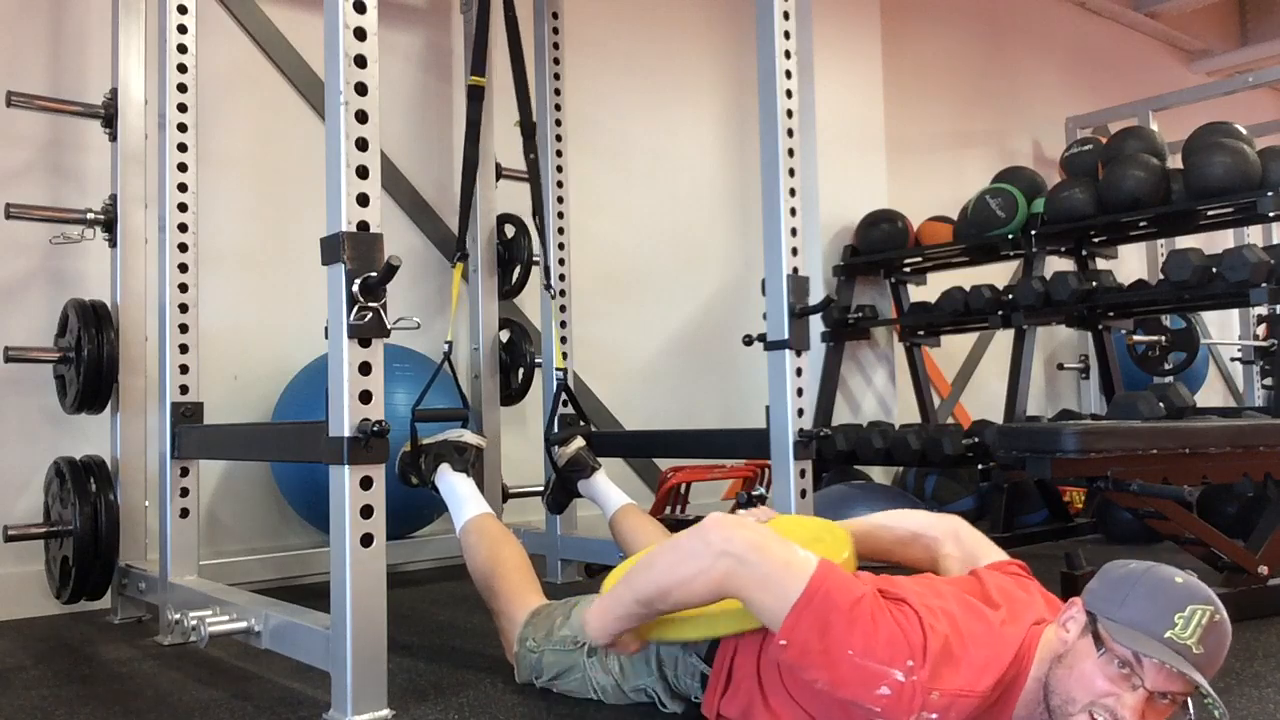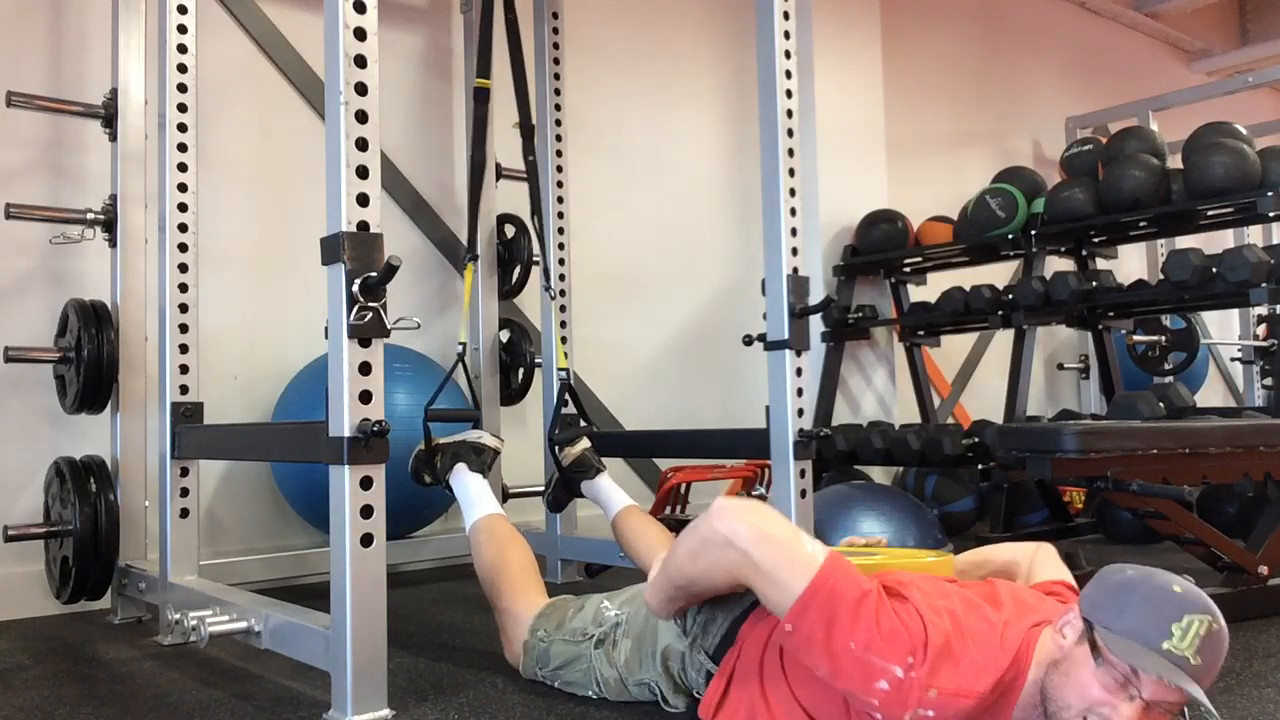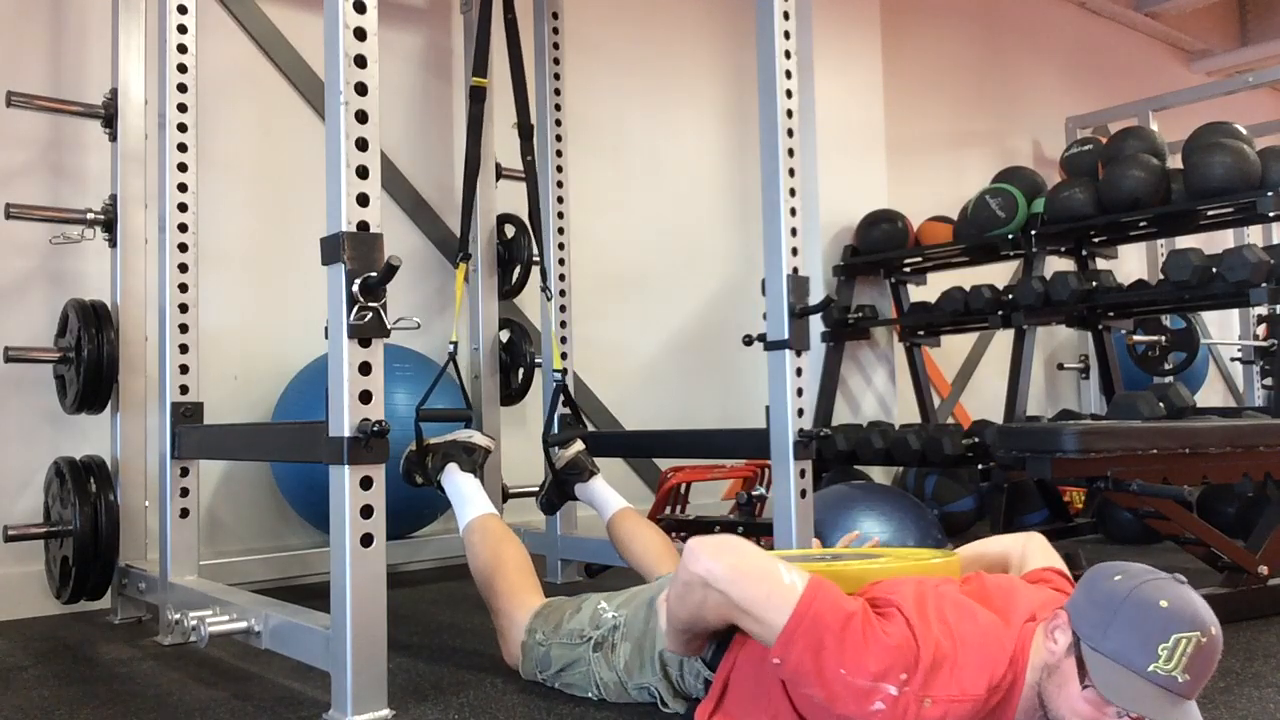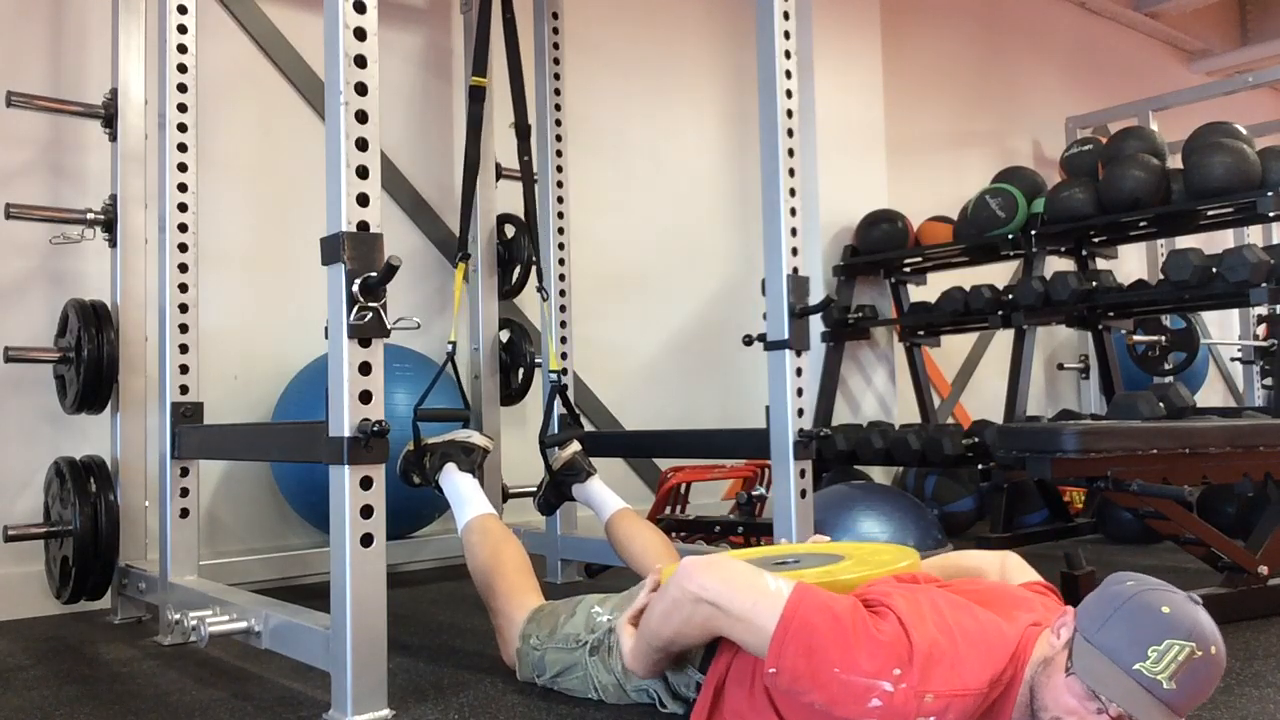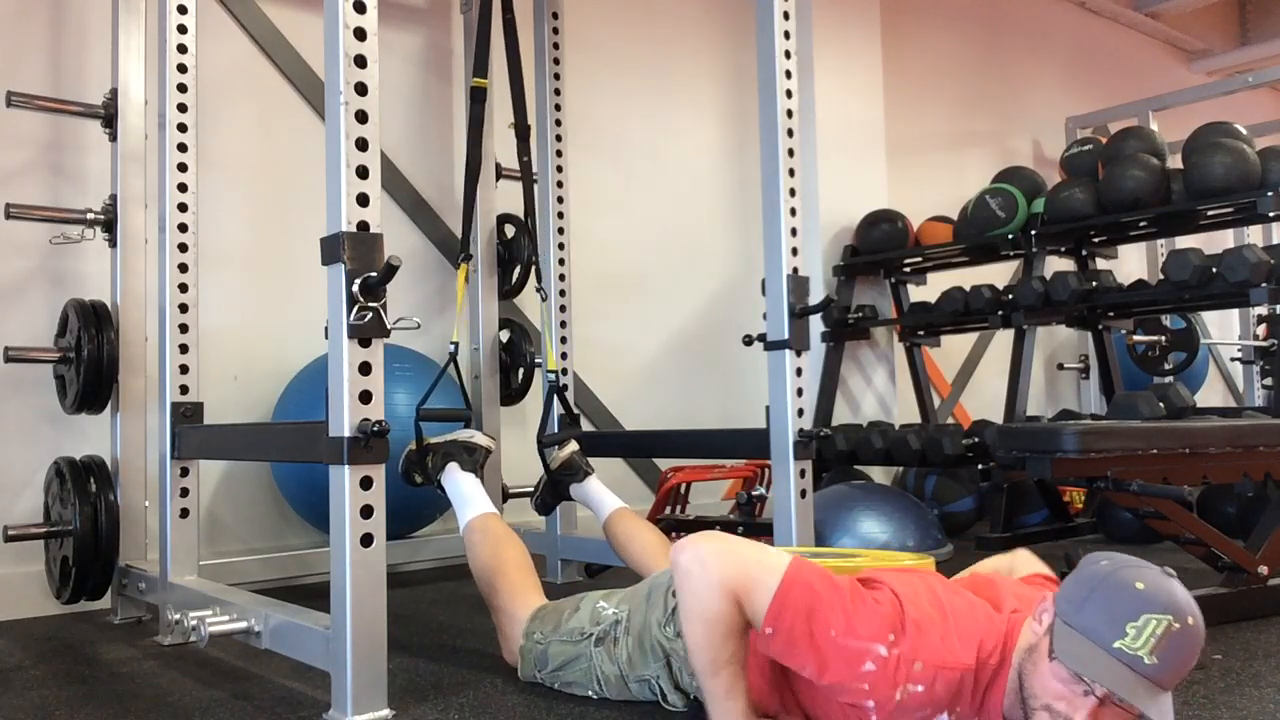
dt=1s
person 1, frame 1
left shoulder: (1035, 615)
left elbow: (943, 530)
right elbow: (728, 542)
right wrist: (611, 617)
left hip: (760, 619)
left knee: (668, 563)
right knee: (531, 635)
left ankle: (585, 470)
right ankle: (453, 473)
person 1, frame 2
left shoulder: (1058, 617)
left elbow: (1037, 555)
right elbow: (735, 524)
right wrist: (664, 591)
left hip: (771, 622)
right hip: (705, 648)
left knee: (686, 567)
right knee: (530, 635)
left ankle: (591, 474)
right ankle: (467, 474)
person 1, frame 3
left shoulder: (1060, 610)
left elbow: (1028, 545)
right elbow: (716, 563)
right wrist: (677, 631)
left hip: (770, 605)
left knee: (666, 573)
right knee: (527, 638)
left ankle: (581, 476)
right ankle: (459, 474)
person 1, frame 4
left shoulder: (1047, 620)
left elbow: (1005, 563)
right elbow: (709, 586)
right wrist: (647, 653)
left hip: (778, 591)
left knee: (668, 575)
right knee: (526, 636)
left ankle: (577, 475)
right ankle: (458, 473)
person 1, frame 5
left shoulder: (1052, 612)
right shoulder: (904, 651)
left elbow: (1013, 561)
right elbow: (703, 559)
left hip: (762, 594)
right hip: (684, 637)
left knee: (658, 564)
right knee: (528, 637)
left ankle: (575, 475)
right ankle: (459, 474)
